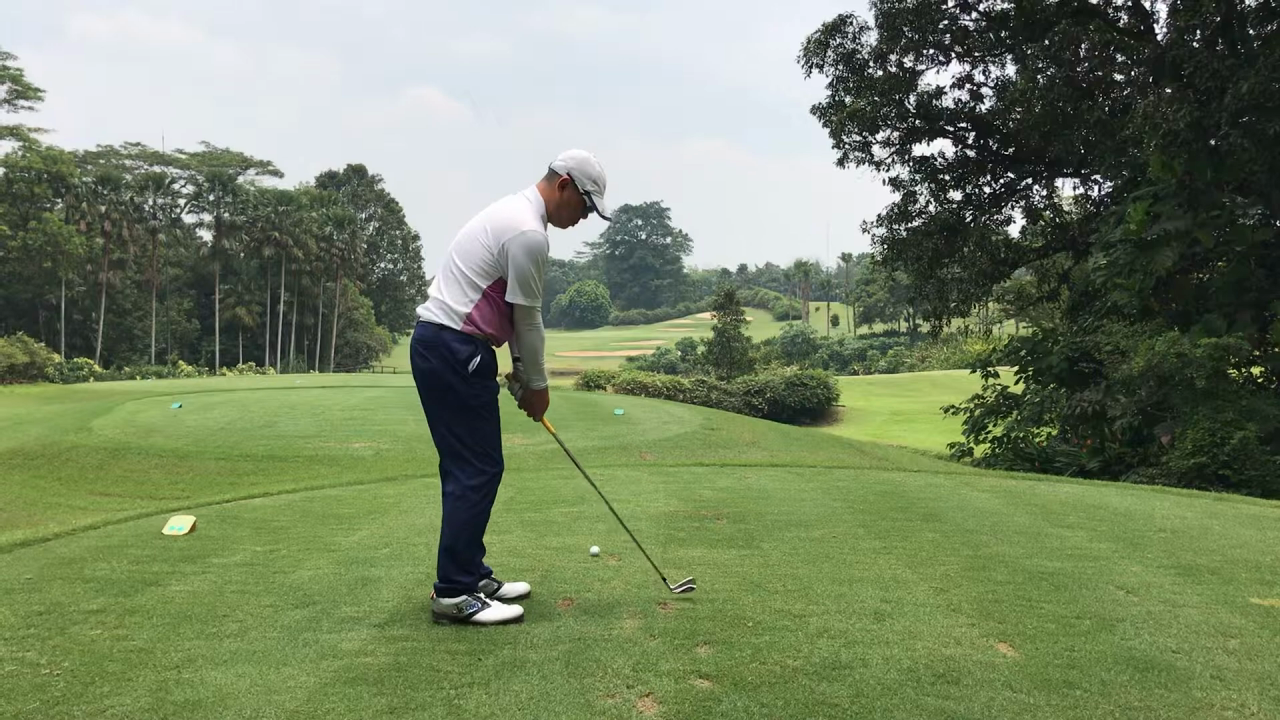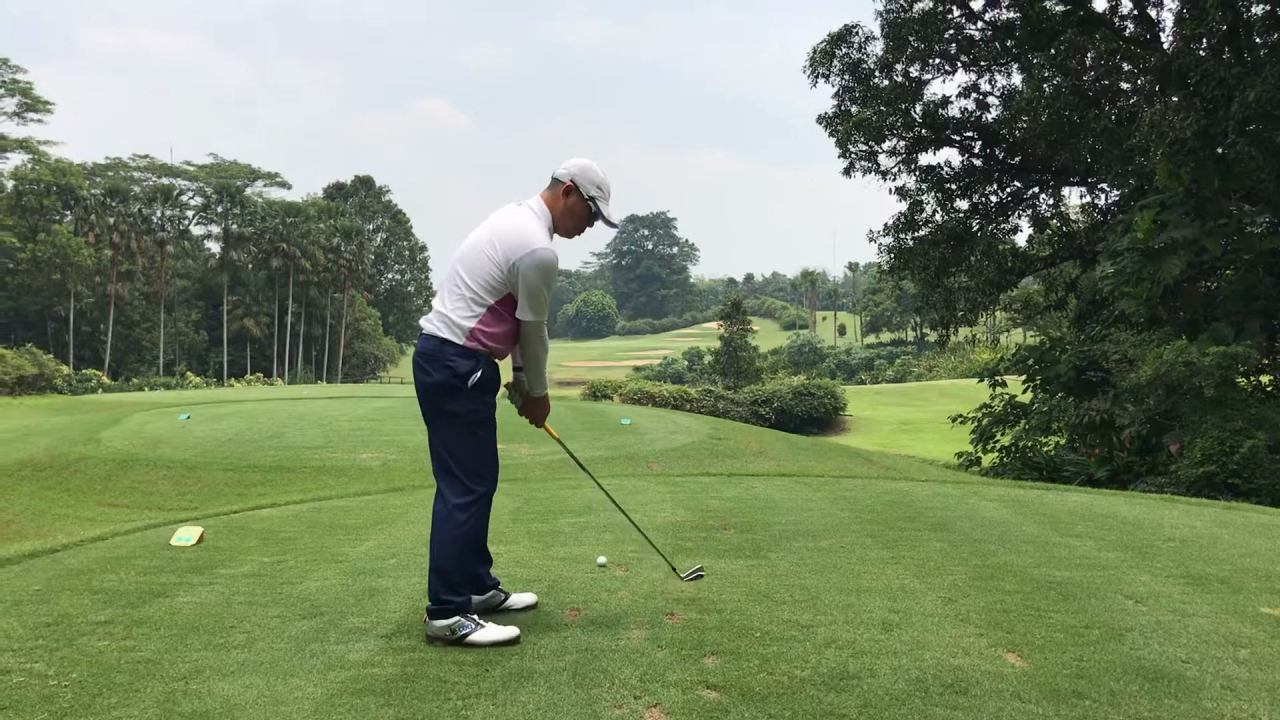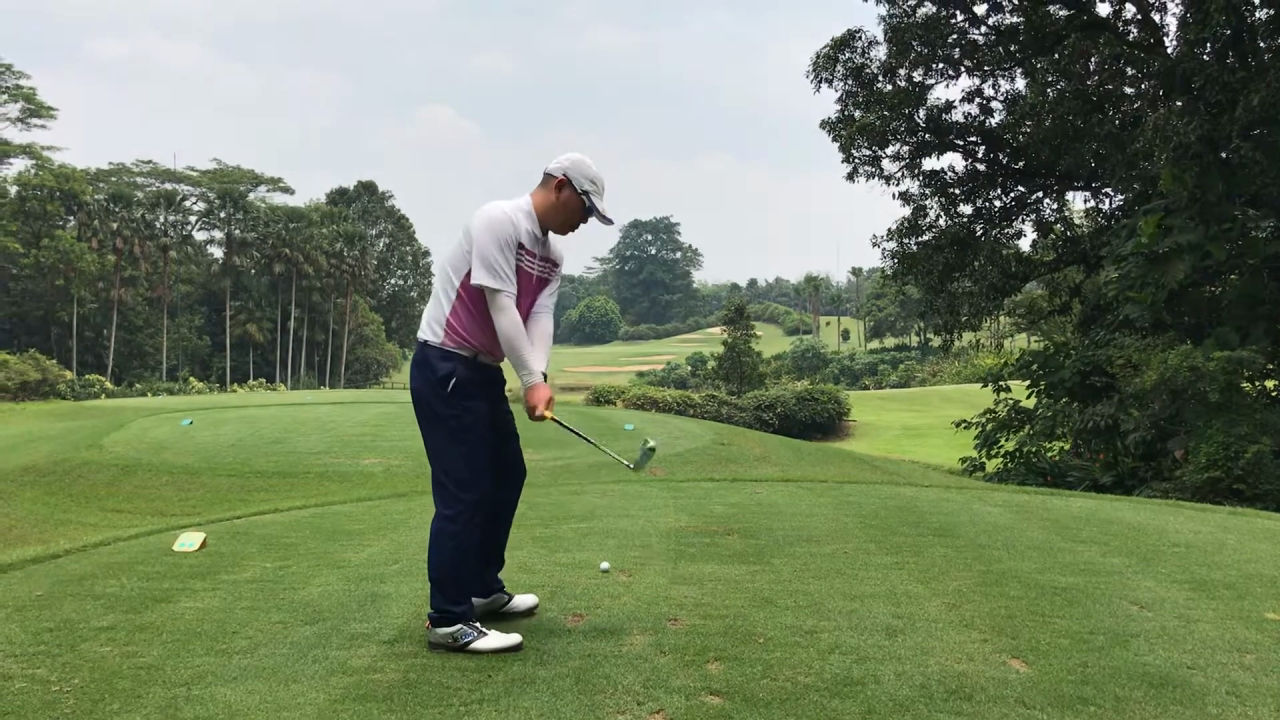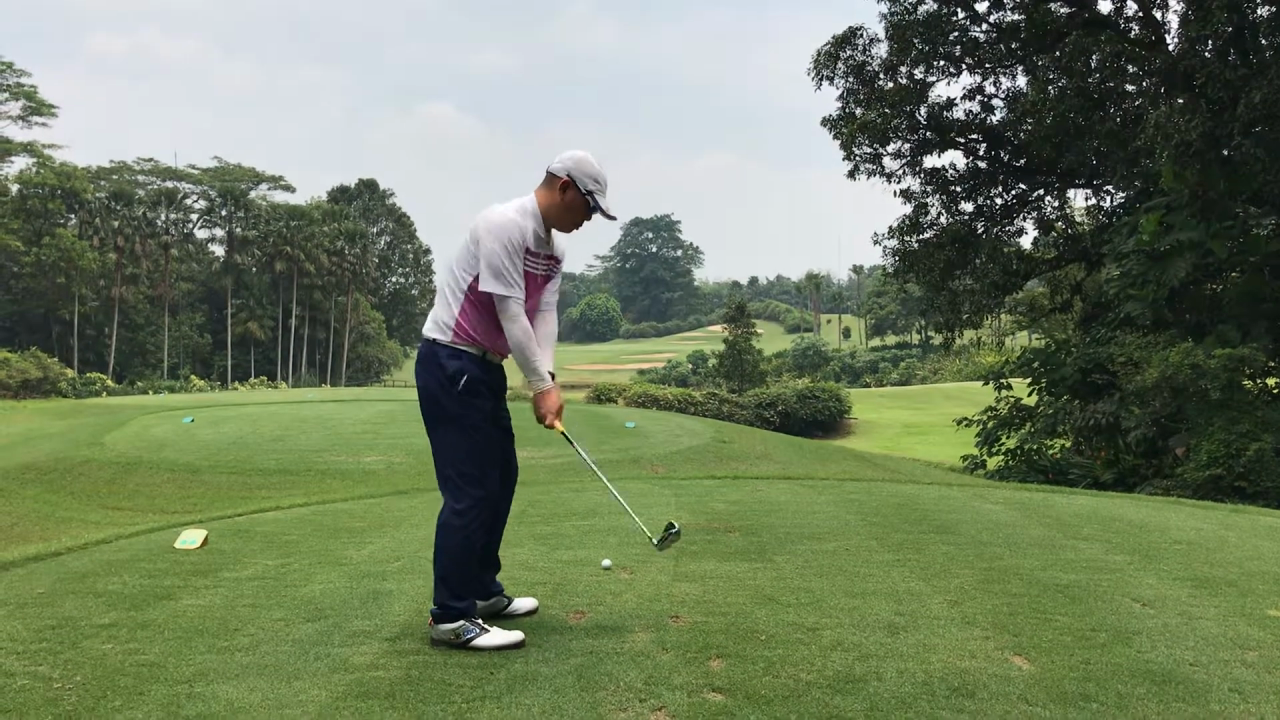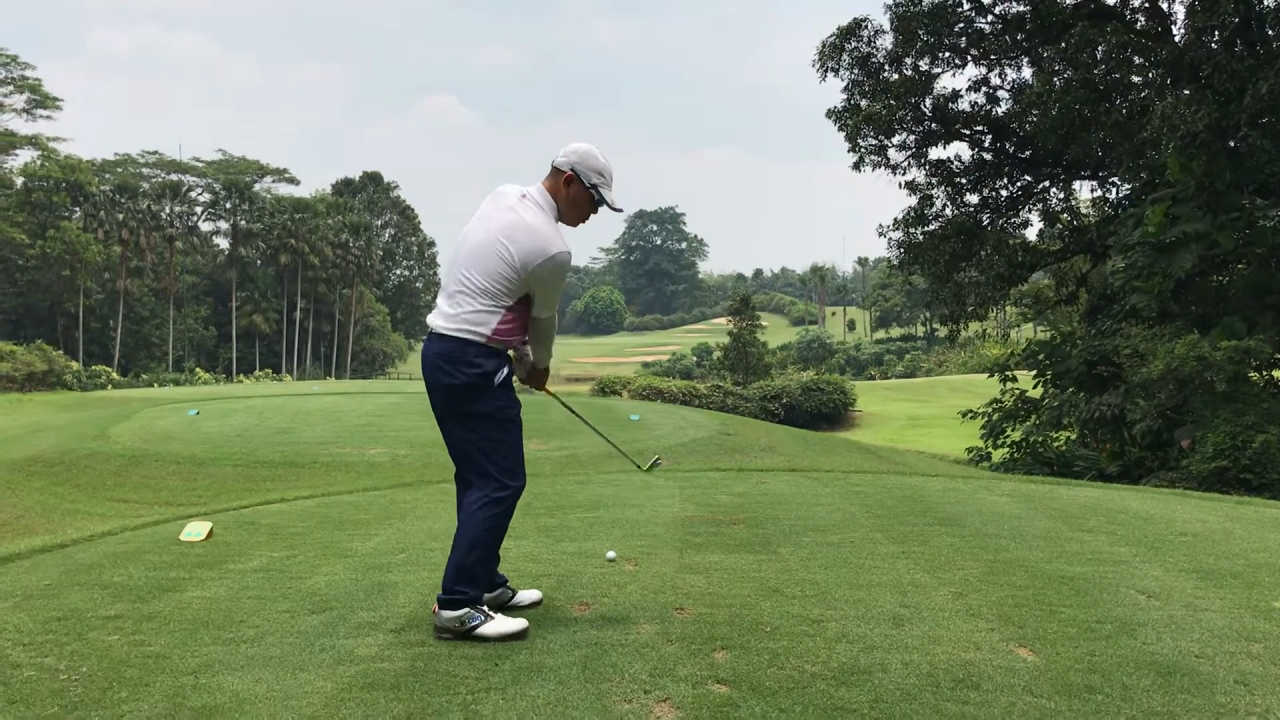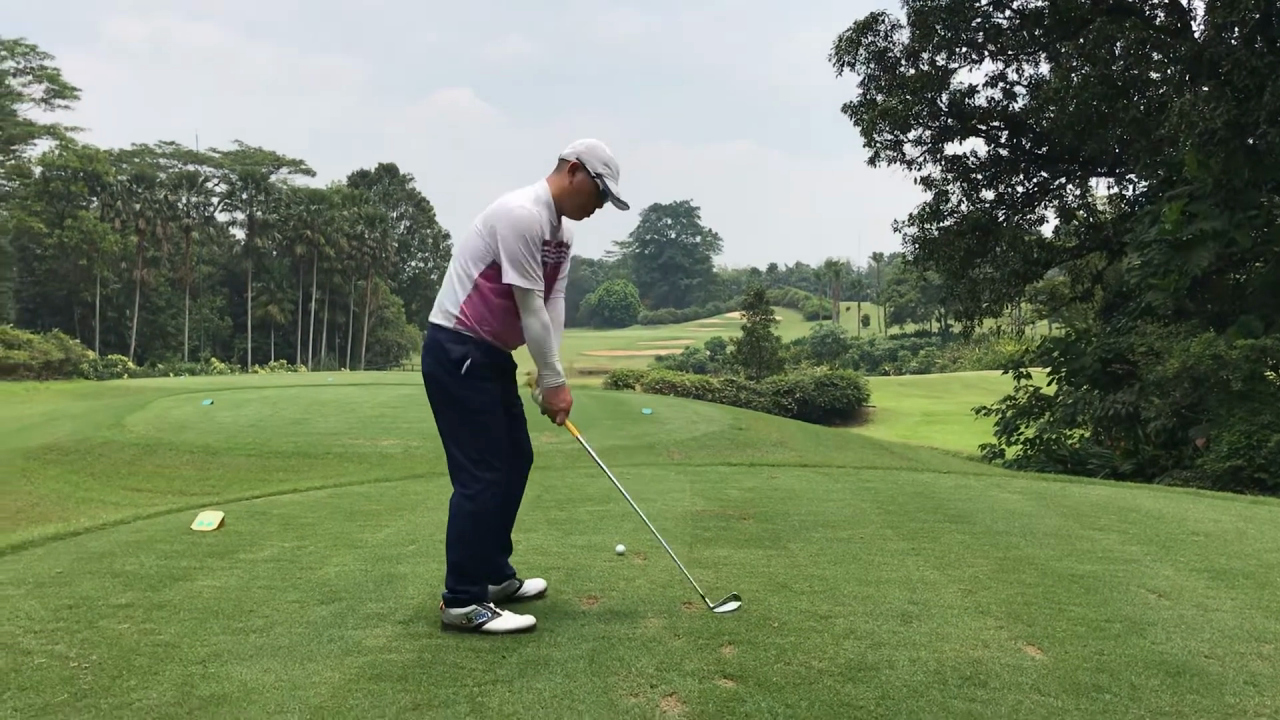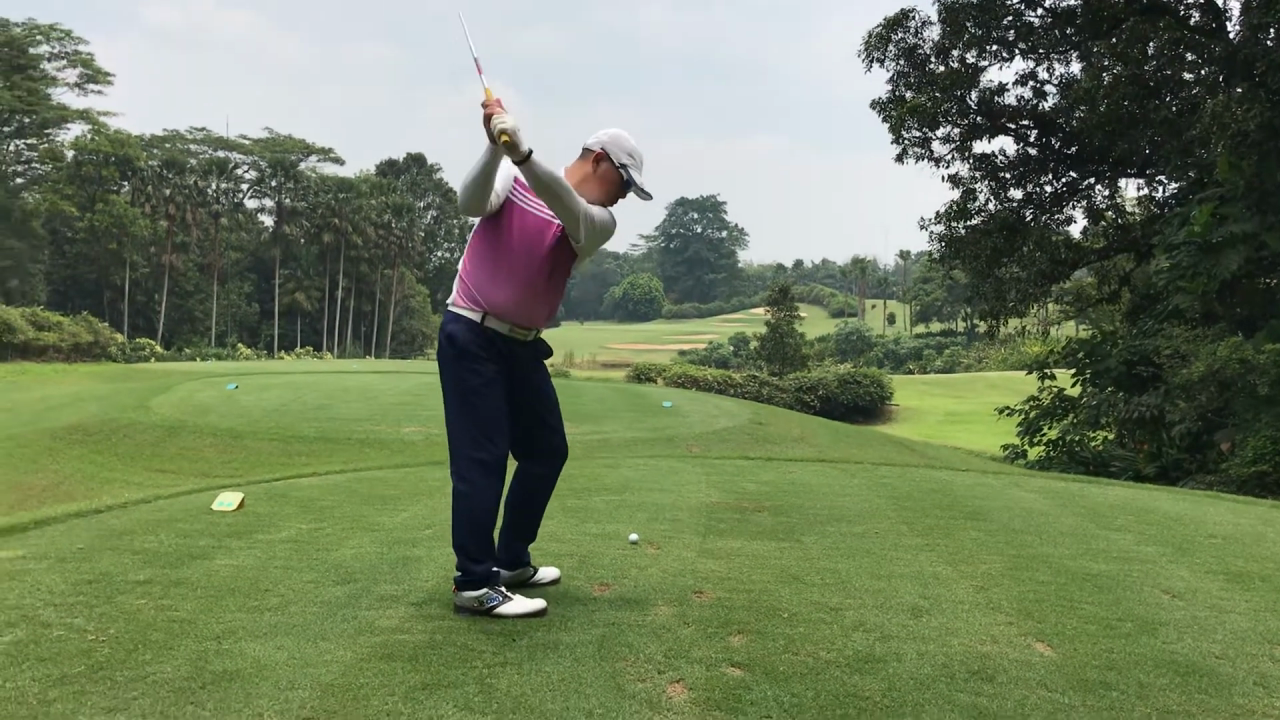
dt=0.4s
person 1, frame 1
left shoulder: (515, 211)
right shoulder: (528, 232)
right elbow: (527, 317)
left wrist: (522, 369)
right wrist: (537, 384)
left hip: (443, 344)
right hip: (454, 349)
left knee: (467, 467)
right knee: (477, 468)
left ankle: (470, 575)
right ankle: (455, 591)
person 1, frame 2
left shoulder: (516, 217)
right shoulder: (538, 249)
right elbow: (533, 330)
left wrist: (522, 375)
right wrist: (537, 393)
left hip: (445, 357)
right hip: (457, 364)
left knee: (474, 480)
right knee: (466, 486)
left ankle: (476, 585)
right ankle: (446, 613)
person 1, frame 3
left shoulder: (552, 254)
right shoulder: (497, 220)
left elbow: (540, 318)
right elbow: (500, 307)
left wrist: (538, 378)
right wrist: (530, 380)
left hip: (481, 370)
right hip: (446, 368)
left knee: (506, 475)
right knee: (462, 492)
left ankle: (481, 588)
right ankle: (448, 620)
person 1, frame 4
left shoulder: (553, 251)
right shoulder: (502, 223)
left elbow: (544, 316)
right elbow: (510, 312)
left wrist: (549, 380)
right wrist: (540, 384)
left hip: (483, 368)
right hip: (452, 365)
left knee: (499, 479)
right knee: (470, 489)
left ankle: (481, 591)
right ankle: (451, 616)
person 1, frame 5
left shoulder: (505, 197)
right shoulder: (551, 250)
right elbow: (542, 321)
left wrist: (522, 353)
right wrist: (538, 364)
left hip: (444, 350)
right hip: (473, 363)
left knee: (480, 475)
right knee: (500, 481)
left ankle: (483, 582)
right ankle: (457, 602)
person 1, frame 6
left shoulder: (560, 236)
right shoulder: (523, 213)
left elbow: (552, 307)
right elbow: (529, 308)
left wrist: (548, 376)
right wrist: (554, 380)
left hip: (482, 353)
right hip: (458, 352)
left knee: (513, 461)
right knee: (481, 474)
left ankle: (493, 575)
right ankle: (462, 600)
person 1, frame 7
left shoulder: (598, 221)
right shoulder: (508, 176)
left elbow: (566, 208)
right elbow: (469, 202)
left wrist: (521, 152)
right wrist: (495, 148)
left hip: (522, 346)
right hip: (471, 336)
left knee: (546, 452)
right knee: (481, 459)
left ankle: (510, 560)
right ankle: (475, 583)
